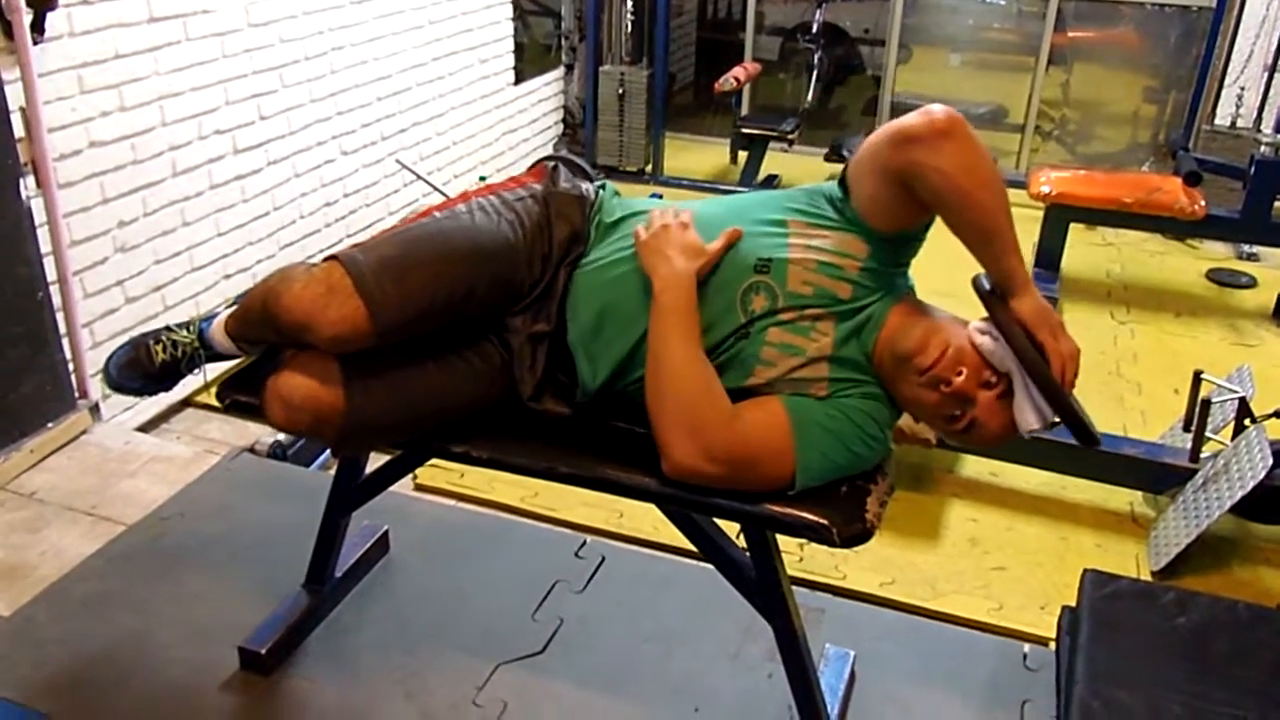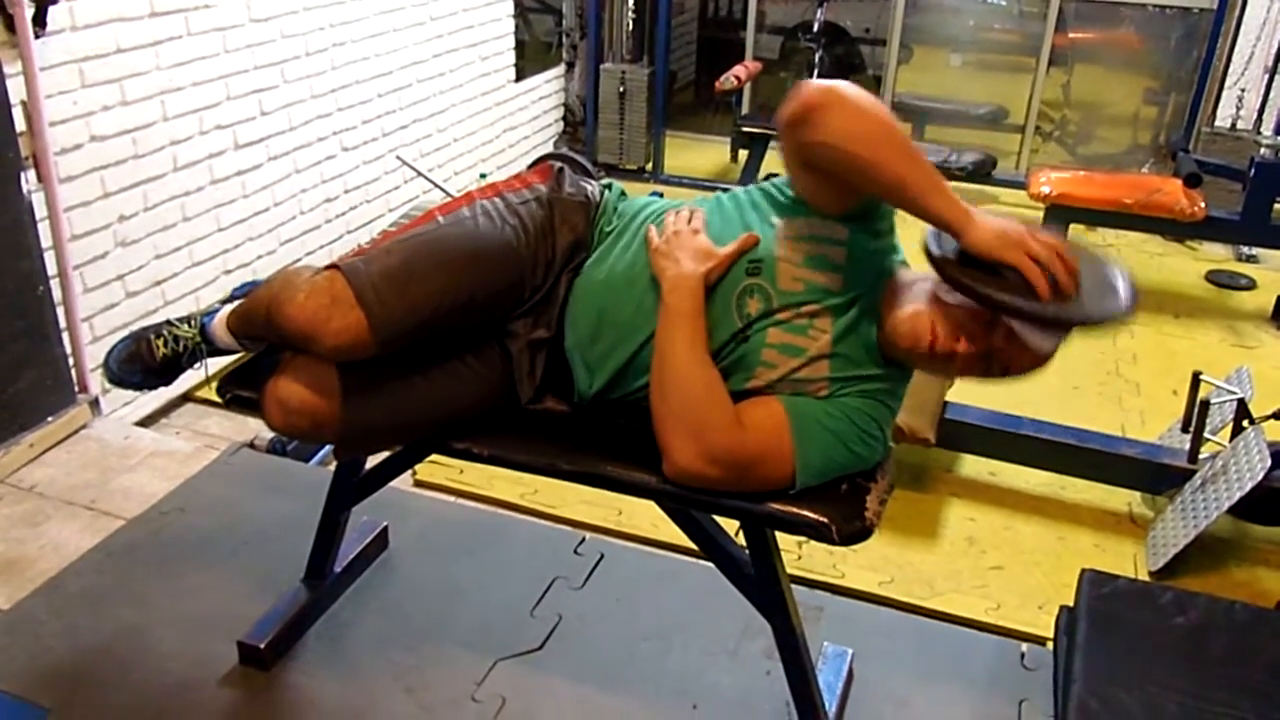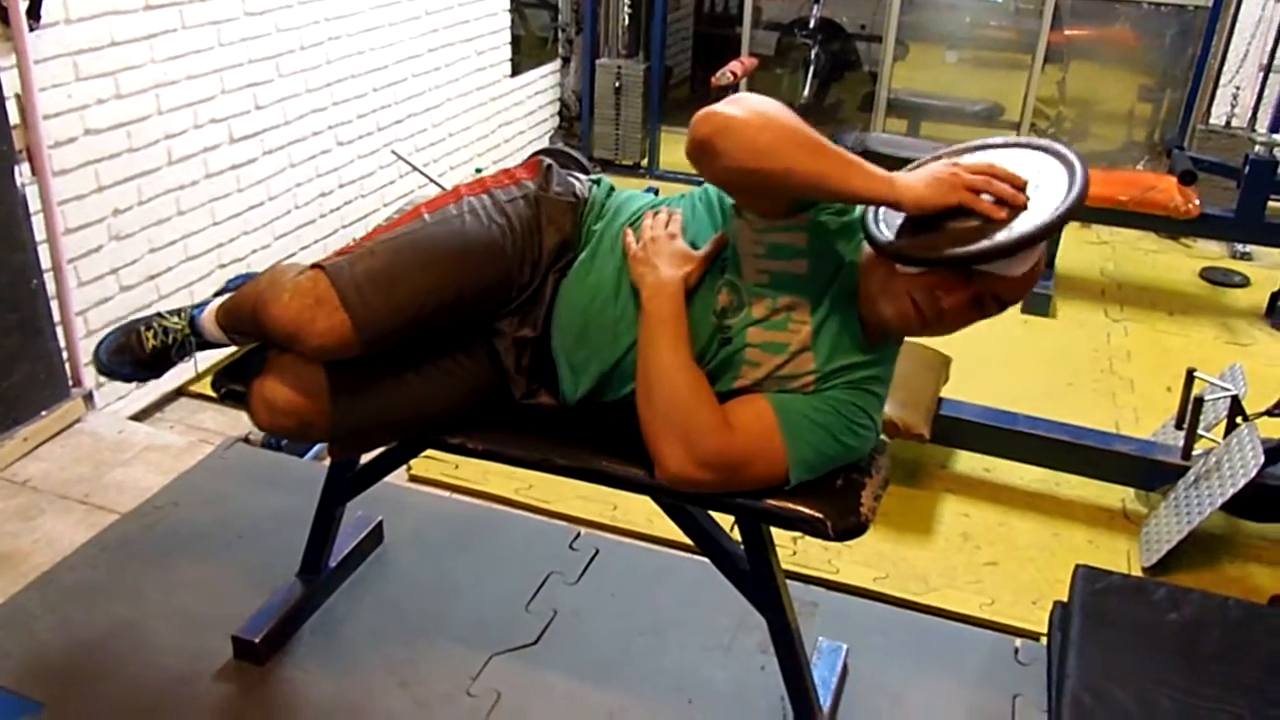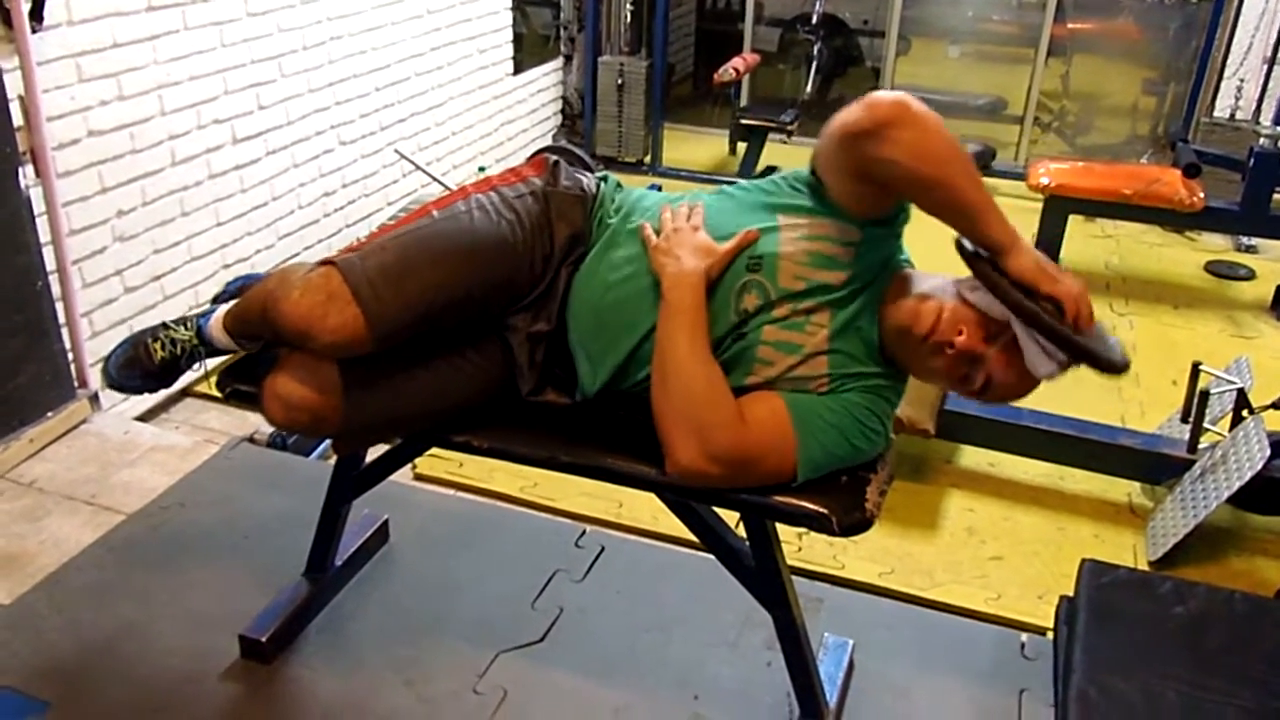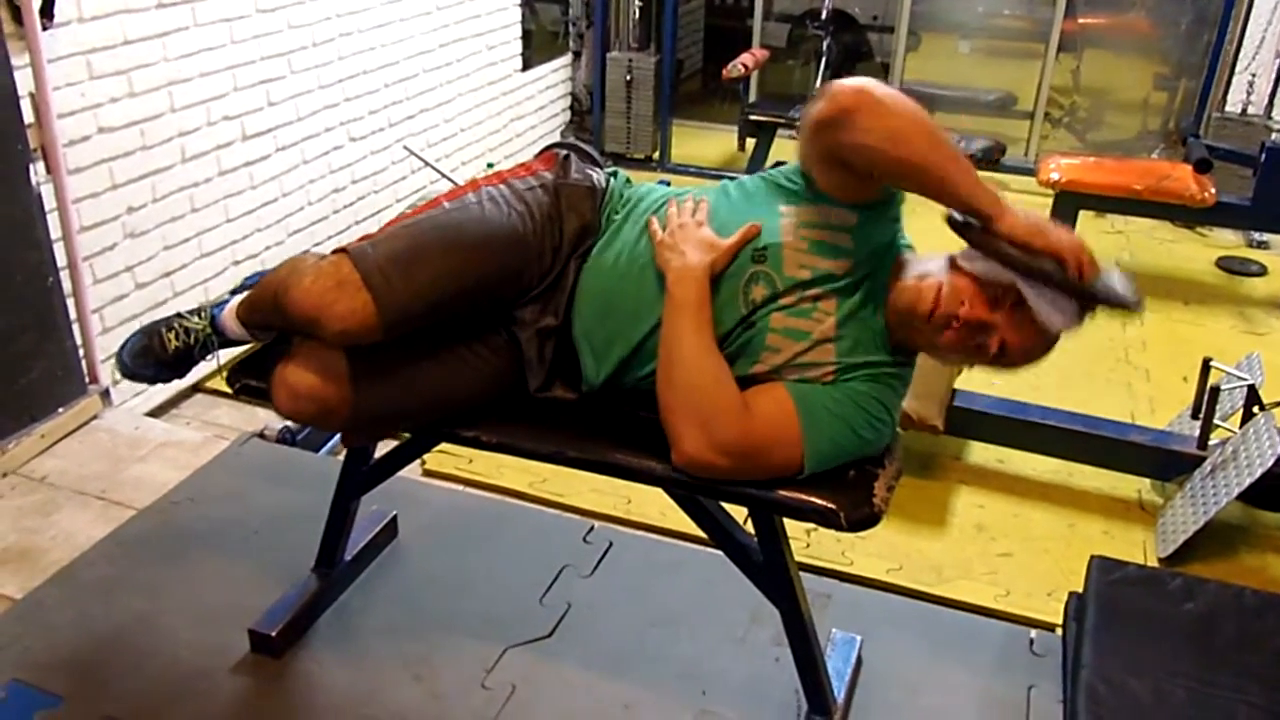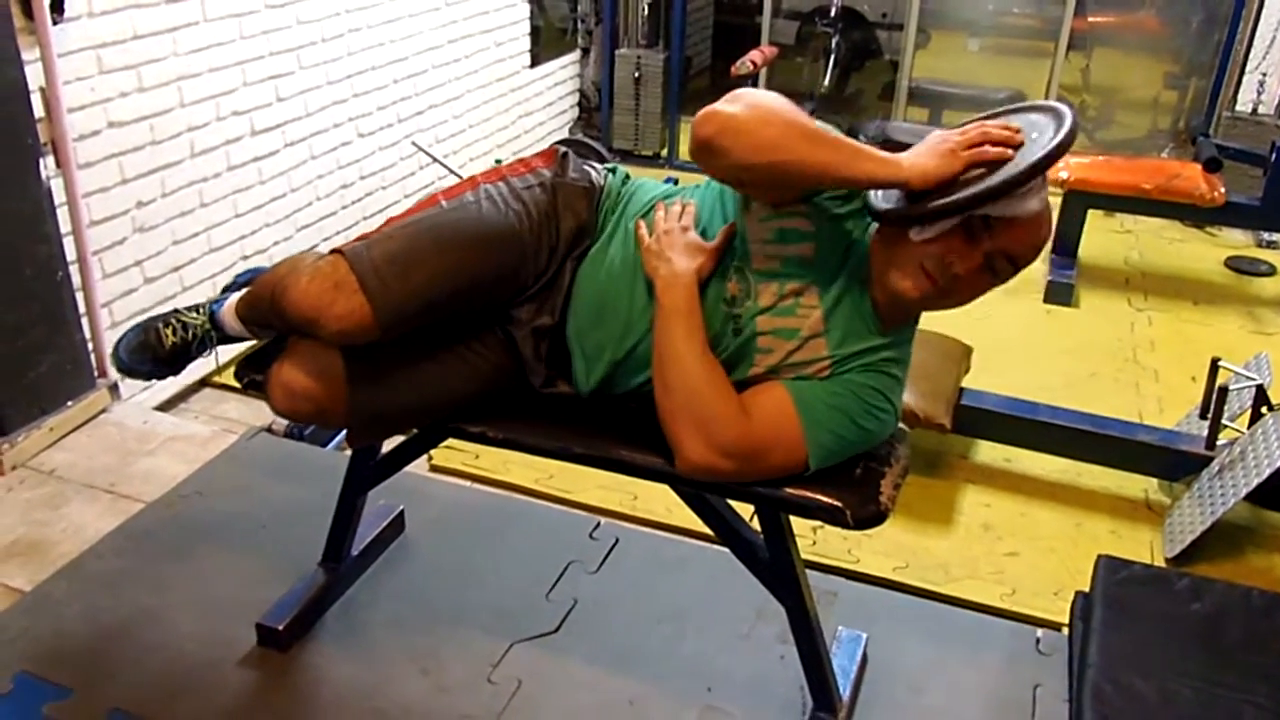
dt=0.4s
person 1, frame 1
left shoulder: (852, 425)
right shoulder: (877, 242)
left elbow: (693, 449)
right elbow: (930, 134)
left wrist: (674, 281)
right wrist: (1021, 292)
left hip: (543, 362)
left knee: (297, 402)
right knee: (324, 308)
left ankle: (259, 357)
right ankle: (227, 329)
person 1, frame 2
left shoulder: (857, 415)
right shoulder: (868, 223)
left elbow: (697, 454)
right elbow: (815, 108)
left wrist: (682, 284)
right wrist: (966, 219)
left hip: (544, 366)
left knee: (298, 406)
right knee: (326, 318)
left ankle: (266, 339)
right ankle: (234, 322)
person 1, frame 3
left shoulder: (846, 408)
right shoulder: (832, 209)
left elbow: (690, 458)
right elbow: (715, 132)
left wrist: (662, 288)
right wrist: (900, 183)
left hip: (530, 366)
left knee: (285, 406)
right knee: (309, 317)
left ankle: (257, 318)
right ankle: (223, 316)
person 1, frame 4
left shoulder: (854, 417)
right shoulder: (864, 229)
left elbow: (698, 453)
right elbow: (884, 118)
left wrist: (684, 281)
right wrist: (1014, 252)
left hip: (540, 355)
left knee: (296, 401)
right knee: (321, 315)
left ankle: (270, 329)
right ankle: (230, 321)
person 1, frame 5
left shoulder: (865, 403)
right shoulder: (869, 217)
left elbow: (705, 444)
right elbow: (848, 103)
left wrist: (688, 274)
right wrist: (1001, 209)
left hip: (548, 353)
left knee: (308, 393)
right knee: (334, 302)
left ankle: (295, 307)
right ankle: (244, 313)
person 1, frame 6
left shoulder: (866, 390)
right shoulder: (844, 196)
left elbow: (709, 448)
right elbow: (719, 130)
left wrist: (676, 280)
right wrist: (906, 166)
left hip: (544, 352)
left knee: (301, 393)
right knee: (329, 301)
left ankle: (278, 306)
right ankle: (239, 309)
